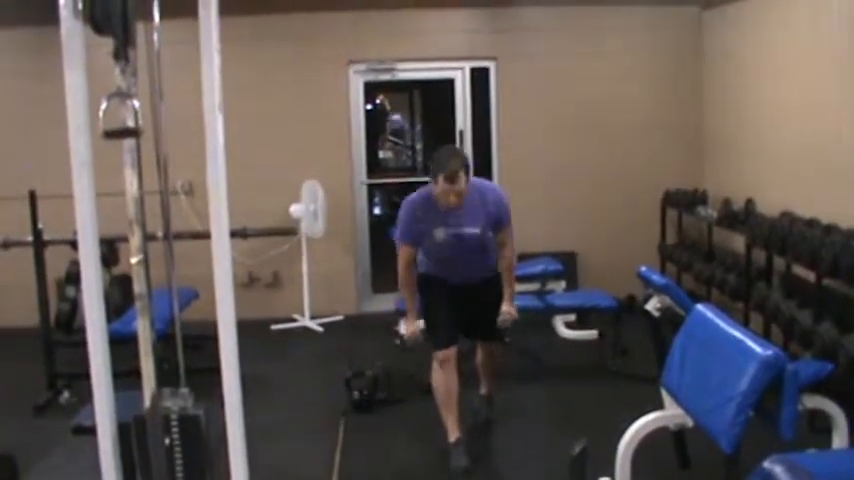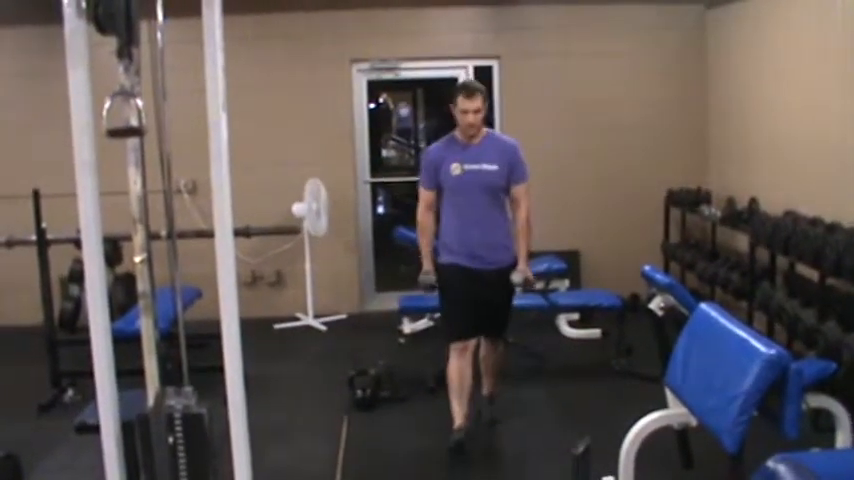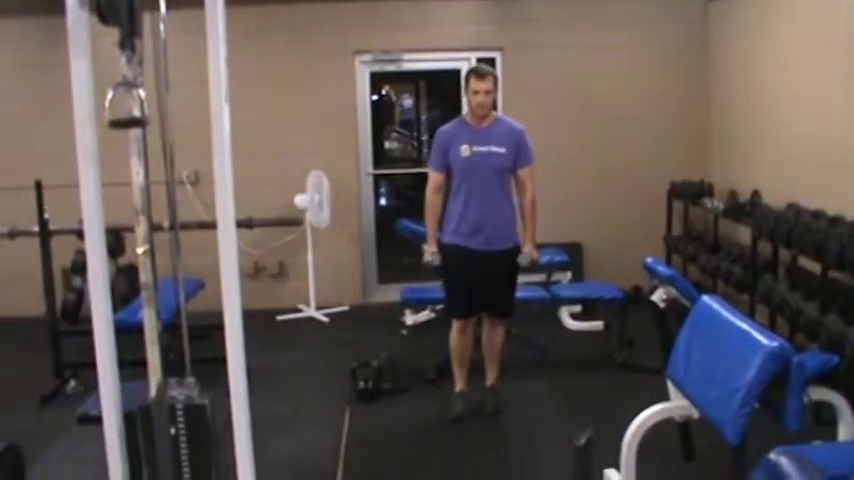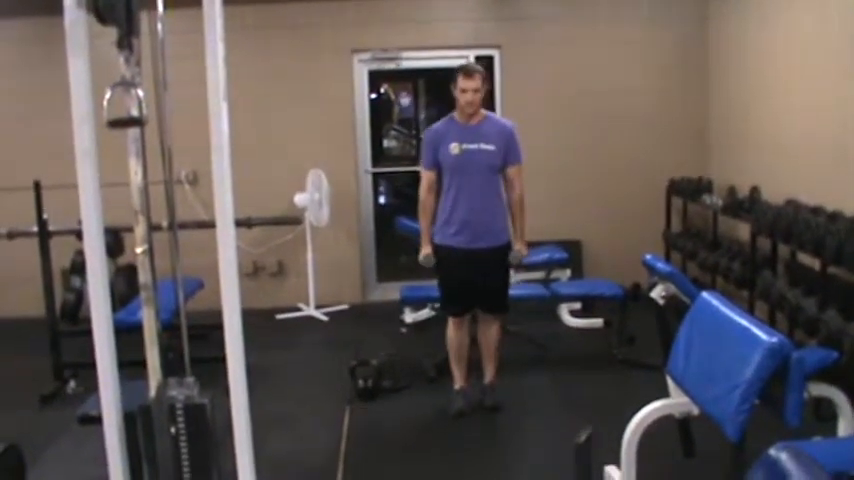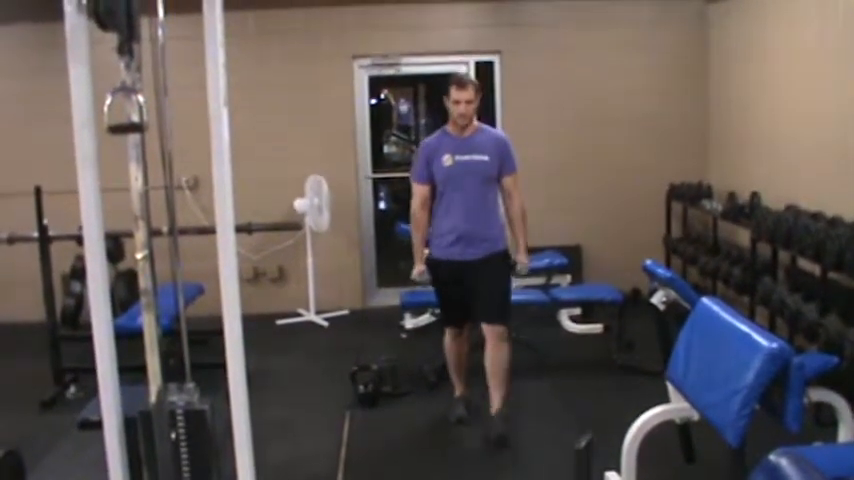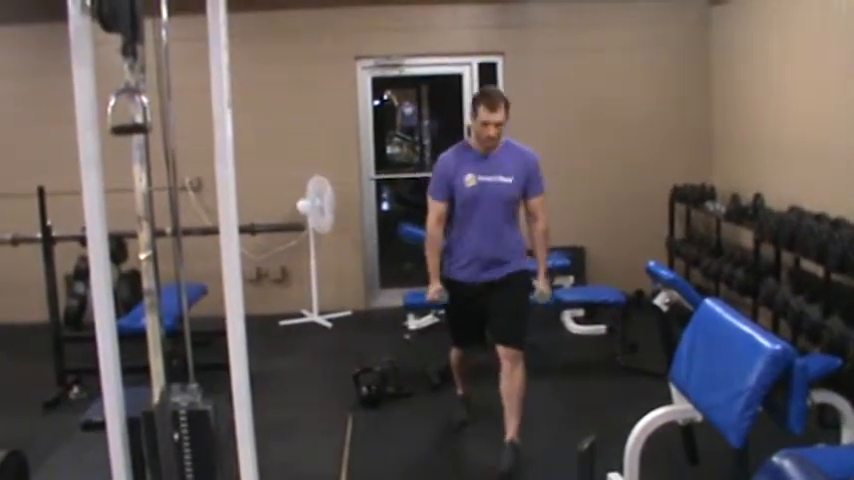
dt=0.4s
person 1, frame 1
left shoulder: (492, 197)
right shoulder: (414, 208)
left elbow: (506, 248)
right elbow: (406, 264)
left wrist: (508, 298)
right wrist: (411, 315)
left hip: (484, 281)
right hip: (438, 283)
left knee: (488, 345)
right knee: (443, 356)
left ankle: (485, 393)
right ankle: (454, 437)
person 1, frame 2
left shoulder: (507, 150)
right shoulder: (436, 154)
left elbow: (520, 207)
right elbow: (426, 210)
left wrist: (523, 260)
right wrist: (427, 261)
left hip: (500, 263)
right hip: (455, 265)
left knee: (493, 338)
right knee: (461, 345)
left ankle: (488, 394)
right ankle: (459, 424)
person 1, frame 3
left shoulder: (514, 134)
right shoulder: (447, 136)
left elbow: (526, 190)
right elbow: (435, 191)
left wrist: (529, 241)
right wrist: (431, 241)
left hip: (502, 245)
right hip: (459, 245)
left knee: (495, 319)
right knee: (462, 322)
left ankle: (491, 386)
right ankle: (460, 389)
person 1, frame 4
left shoulder: (503, 131)
right shoulder: (437, 134)
left elbow: (514, 188)
right elbow: (427, 191)
left wrist: (519, 238)
right wrist: (426, 241)
left hip: (494, 243)
right hip: (451, 244)
left knee: (490, 316)
right knee: (457, 318)
left ankle: (489, 383)
right ankle: (460, 387)
person 1, frame 5
left shoulder: (497, 142)
right shoulder: (430, 148)
left elbow: (512, 198)
right elbow: (419, 206)
left wrist: (522, 248)
right wrist: (419, 257)
left hip: (491, 253)
right hip: (447, 256)
left knee: (496, 333)
right knee: (455, 330)
left ankle: (497, 410)
right ankle: (460, 394)
person 1, frame 6
left shoulder: (525, 160)
right shoulder: (449, 162)
left elbow: (537, 219)
right elbow: (435, 224)
left wrist: (543, 273)
right wrist: (434, 278)
left hip: (509, 274)
right hip: (461, 275)
left knee: (511, 355)
right knee: (461, 347)
left ankle: (512, 438)
right ankle: (461, 393)
